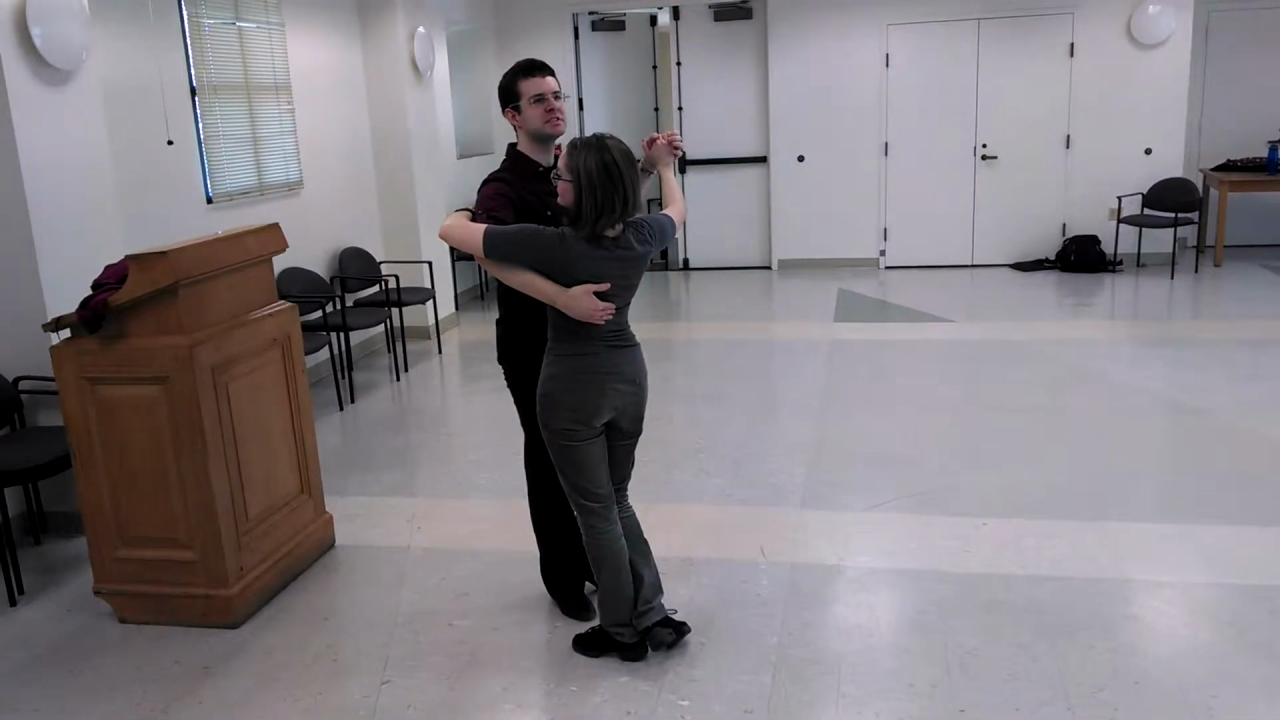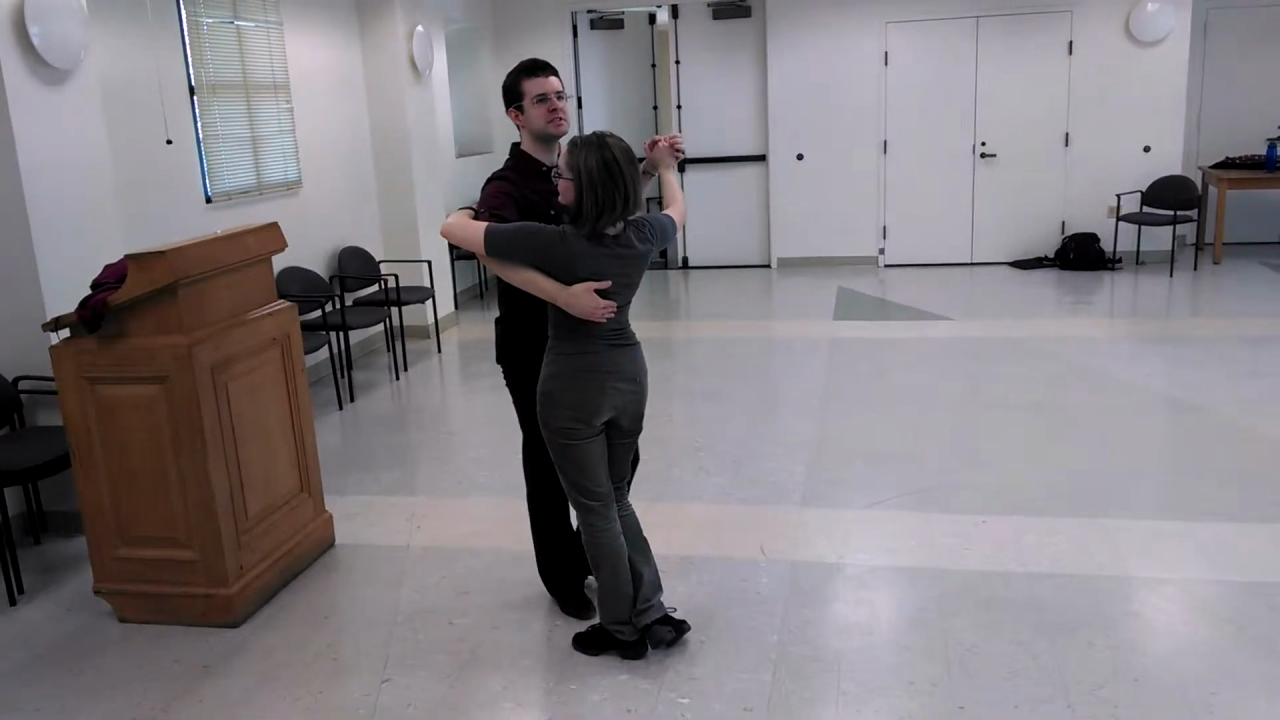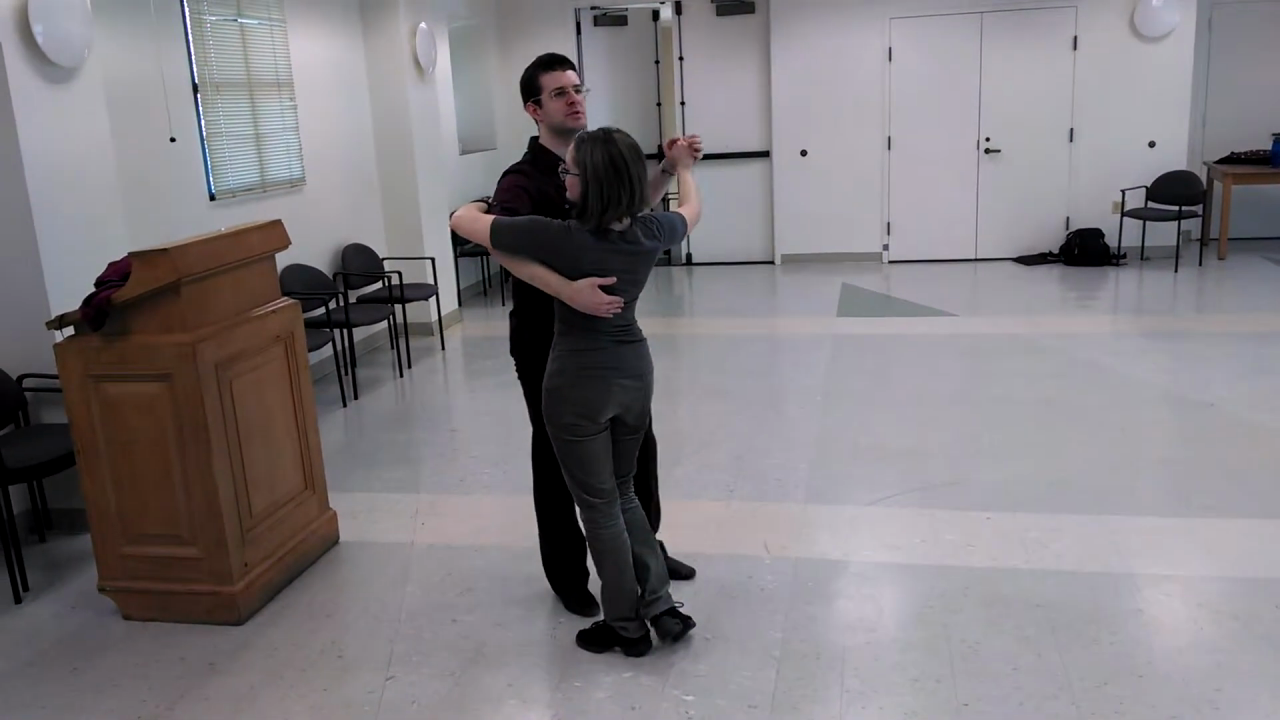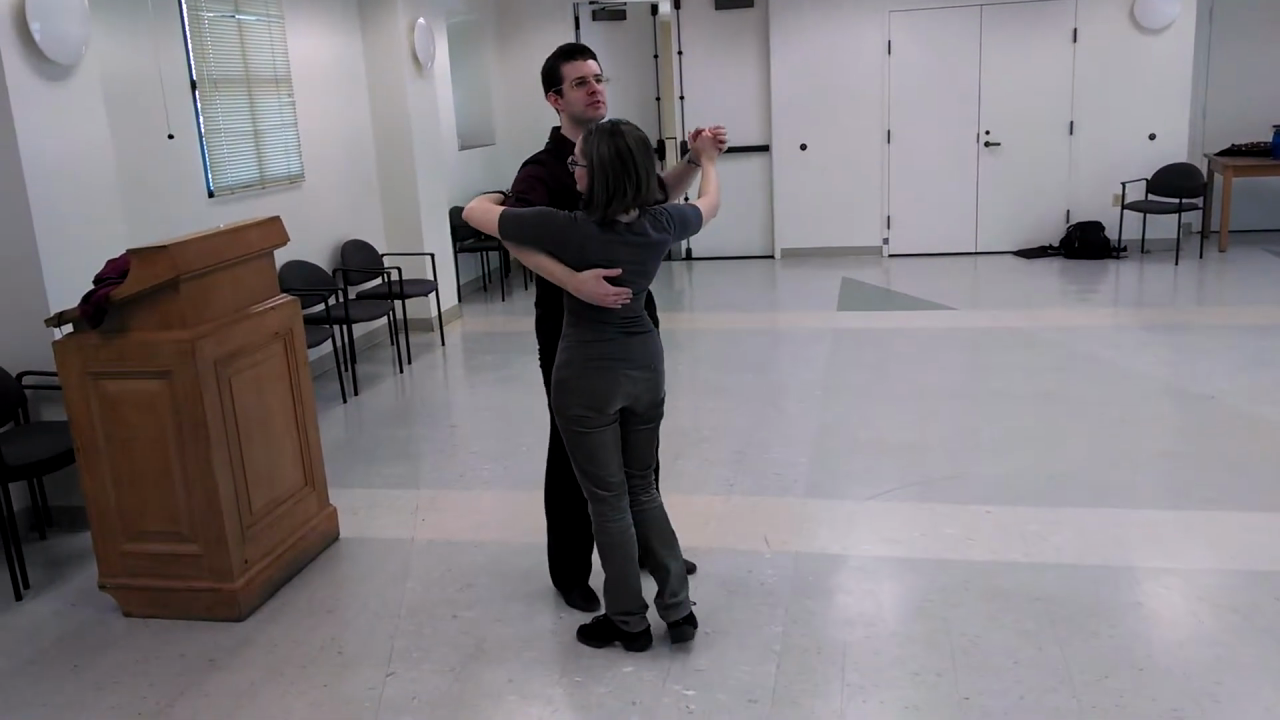
dt=0.3s
person 1, frame 1
right shoulder: (503, 189)
right wrist: (562, 298)
right hip: (535, 352)
right knee: (551, 465)
left ankle: (594, 560)
right ankle: (563, 577)
person 1, frame 2
right shoulder: (506, 188)
left wrist: (649, 169)
right wrist: (562, 296)
right hip: (534, 353)
right knee: (549, 466)
left ankle: (596, 555)
right ankle: (562, 575)
person 1, frame 3
right shoulder: (523, 182)
left wrist: (669, 170)
right wrist: (567, 290)
right hip: (549, 347)
left knee: (638, 446)
right knee: (558, 460)
right ankle: (568, 574)
person 1, frame 4
right shoulder: (543, 171)
left elbow: (659, 195)
left wrist: (694, 159)
right wrist: (573, 281)
right knee: (573, 453)
right ankle: (569, 570)
person 2, frame 1
left shoulder: (553, 246)
right shoulder: (641, 236)
left elbow: (451, 232)
right elbow: (677, 211)
left wrist: (466, 211)
right wrist: (665, 165)
left hip: (572, 386)
right hip: (628, 375)
left knee: (595, 511)
right knee: (616, 500)
left ankle: (622, 631)
right ankle: (653, 615)
person 2, frame 2
left shoulder: (555, 244)
right shoulder: (642, 235)
left elbow: (453, 230)
right elbow: (678, 212)
left wrist: (468, 210)
right wrist: (666, 168)
left hip: (573, 385)
right hip: (628, 374)
left knee: (594, 509)
right knee: (616, 498)
left ankle: (622, 629)
right ankle: (651, 613)
person 2, frame 3
left shoulder: (559, 238)
right shoulder: (651, 232)
left elbow: (462, 222)
right elbow: (691, 212)
left wrist: (480, 204)
right wrist: (683, 167)
left hip: (577, 382)
right hip: (634, 370)
left knee: (599, 506)
right knee: (622, 493)
left ankle: (627, 626)
right ankle: (660, 603)
person 2, frame 4
left shoulder: (567, 230)
right shoulder: (661, 224)
left elbow: (474, 213)
right elbow: (709, 204)
left wrist: (496, 196)
right wrist: (707, 160)
left hip: (587, 373)
right hip: (644, 363)
left knee: (607, 499)
right knee: (642, 487)
left ankle: (627, 620)
right ankle: (678, 607)
